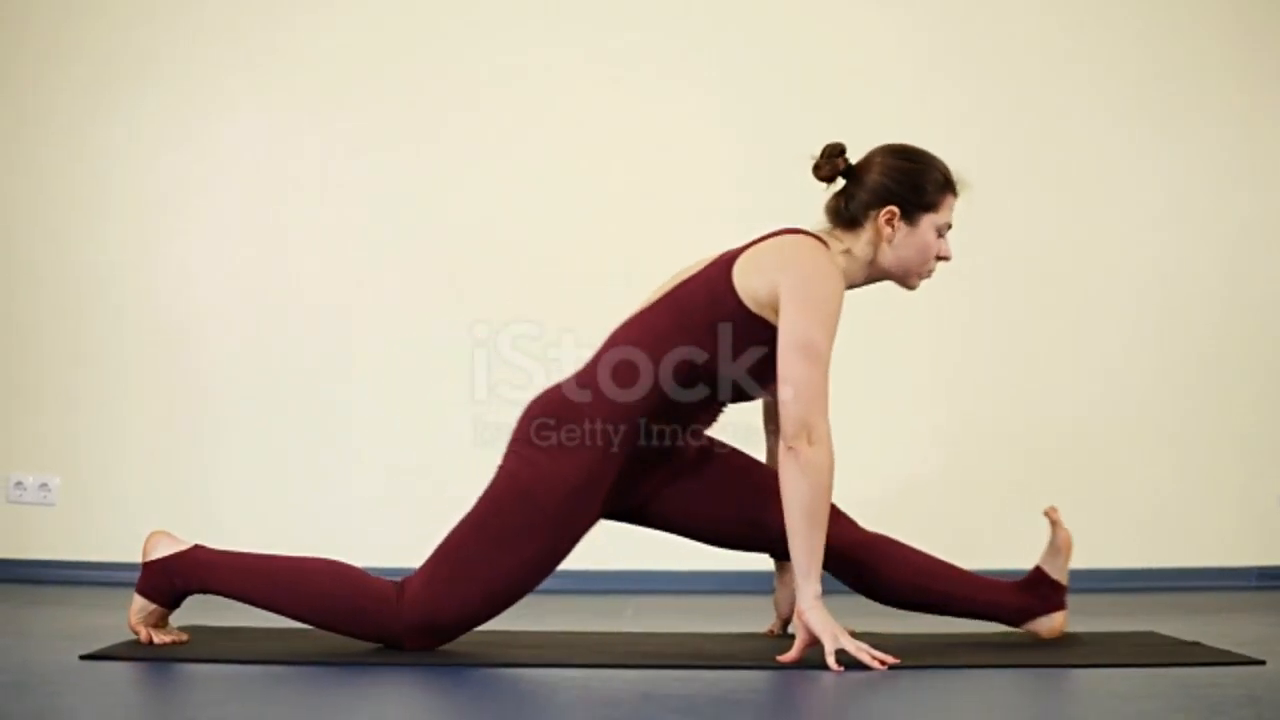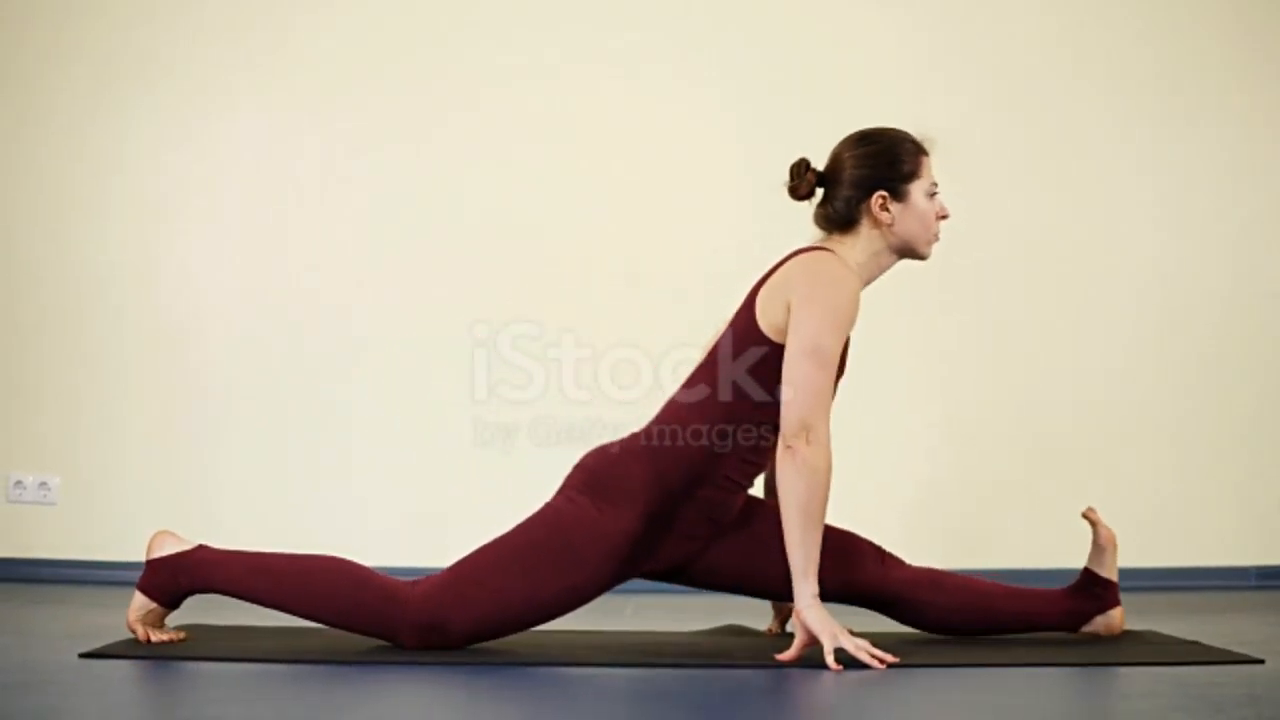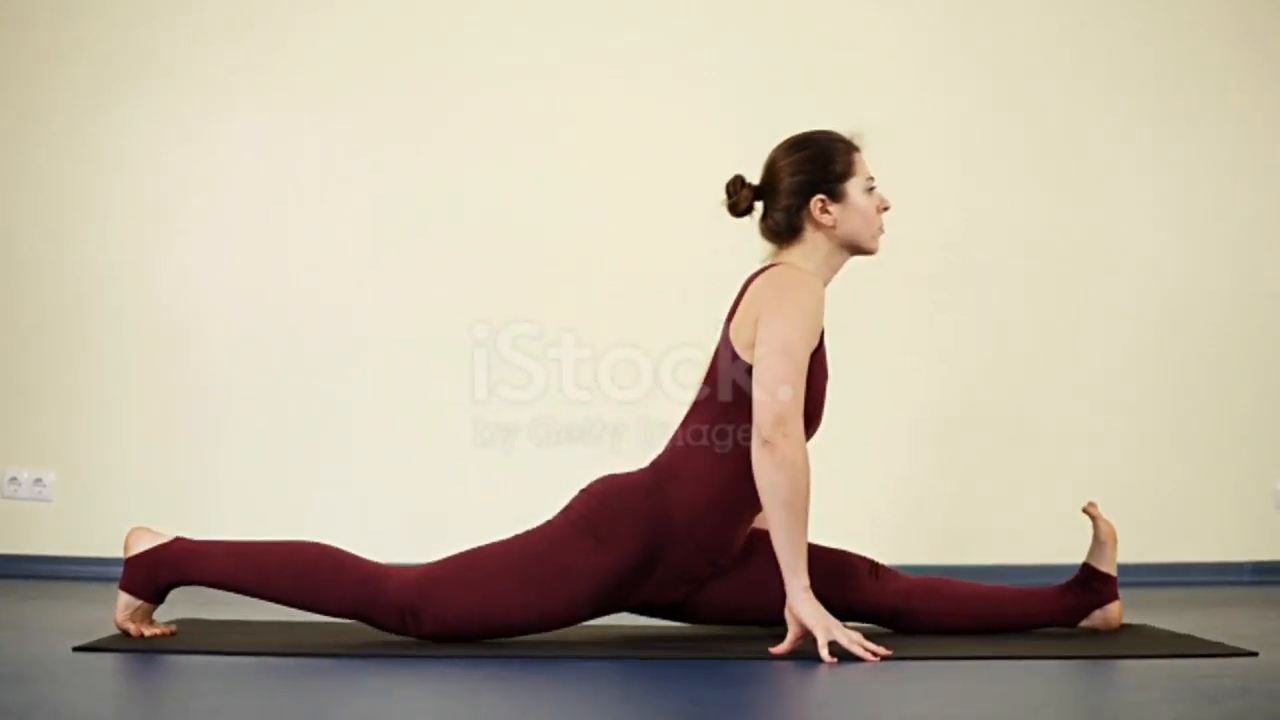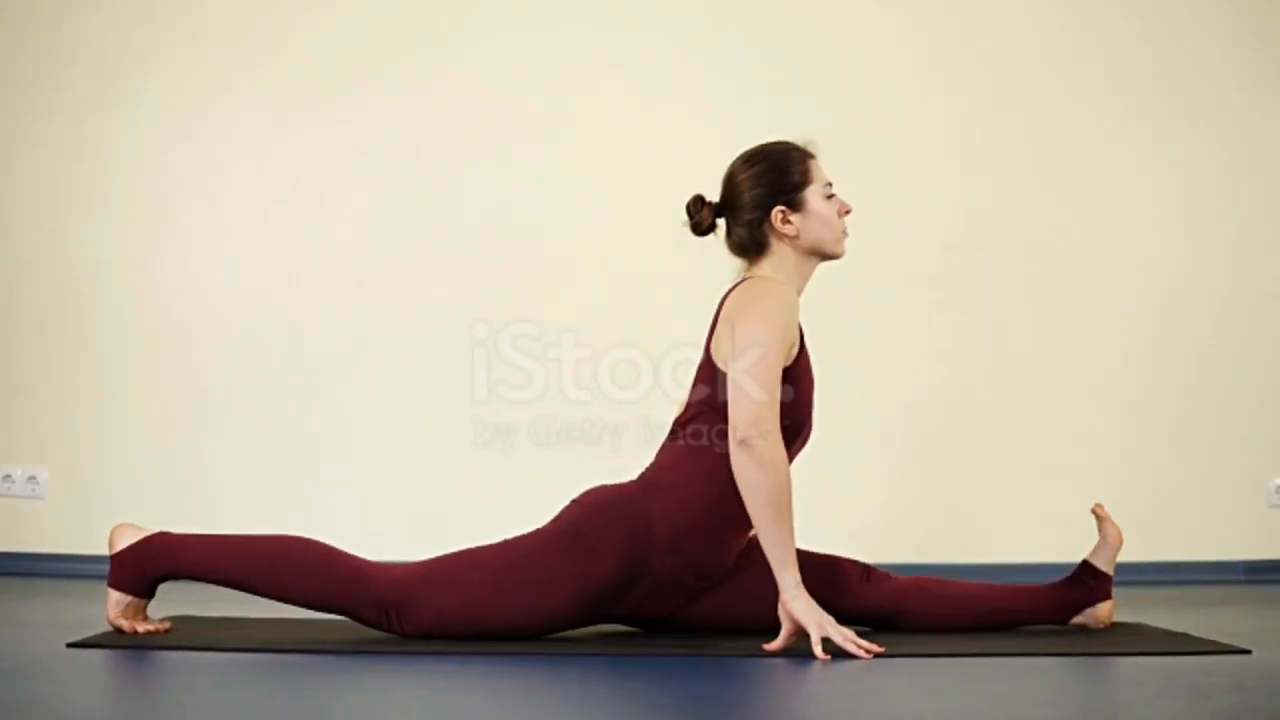
dt=0.4s
person 1, frame 1
left shoulder: (804, 266)
right shoulder: (814, 267)
left elbow: (782, 435)
right elbow: (805, 440)
left wrist: (793, 566)
right wrist: (812, 604)
left hip: (640, 445)
right hip: (576, 444)
left knee: (835, 536)
right knee: (414, 619)
right ankle: (182, 565)
person 1, frame 2
left shoulder: (821, 274)
right shoulder: (827, 278)
left elbow: (786, 439)
right elbow: (802, 442)
left wrist: (790, 570)
right wrist: (808, 602)
left hip: (692, 510)
right hip: (625, 502)
left knee: (882, 580)
right knee: (421, 618)
right ankle: (185, 565)
person 1, frame 3
left shoulder: (782, 287)
right shoulder: (793, 289)
right elbow: (775, 439)
left wrist: (779, 575)
right wrist: (800, 595)
left hip: (689, 553)
right hip: (628, 538)
left knee: (885, 596)
right knee: (401, 600)
person 1, frame 4
left shoulder: (761, 305)
right shoulder: (766, 300)
right elbow: (752, 439)
left wrist: (779, 576)
right wrist: (793, 589)
left hip: (677, 571)
right hip: (620, 549)
left knee: (873, 595)
right knee: (386, 597)
